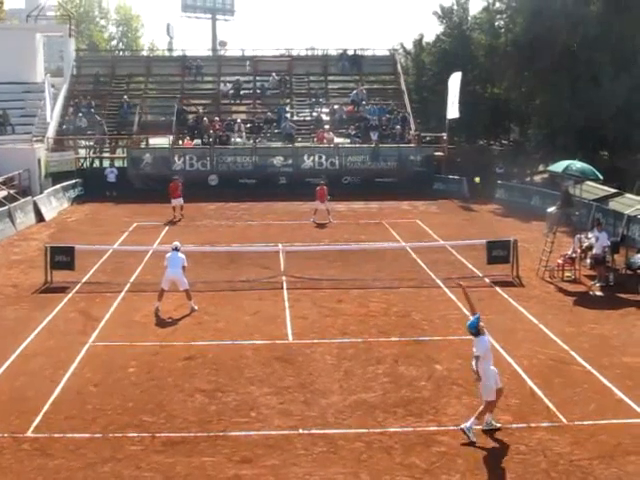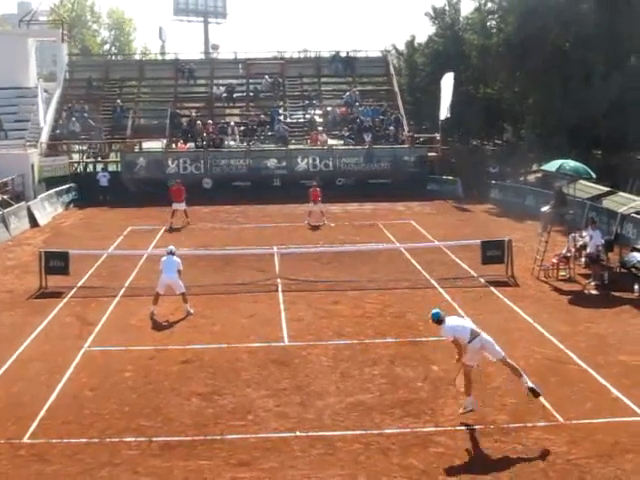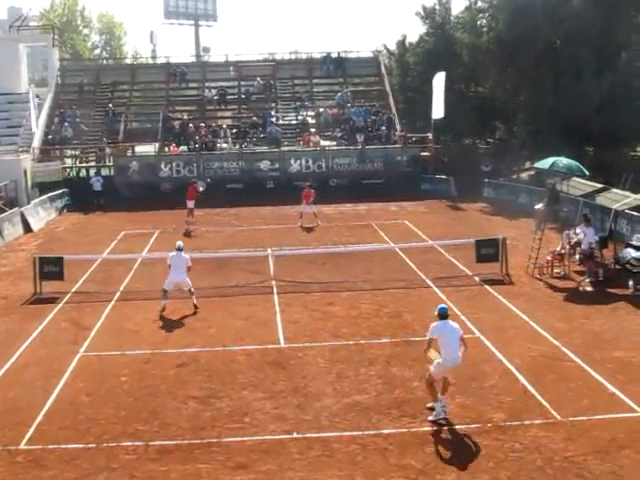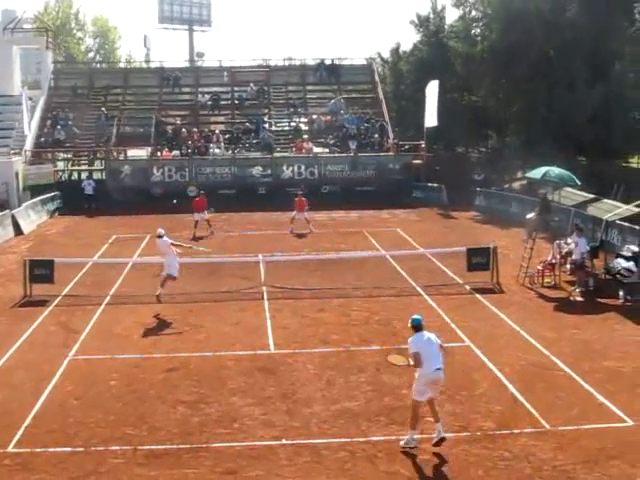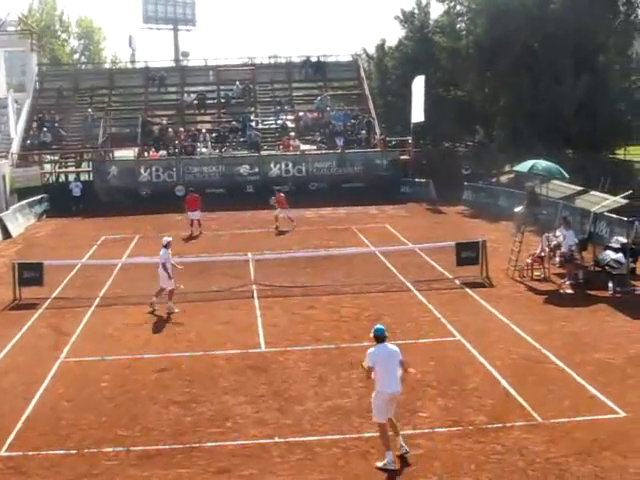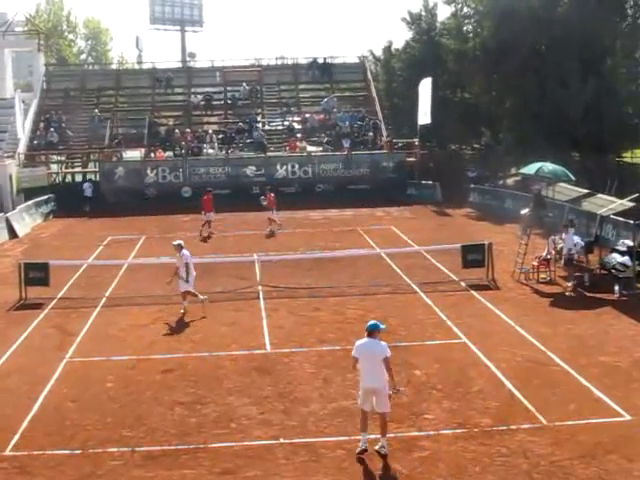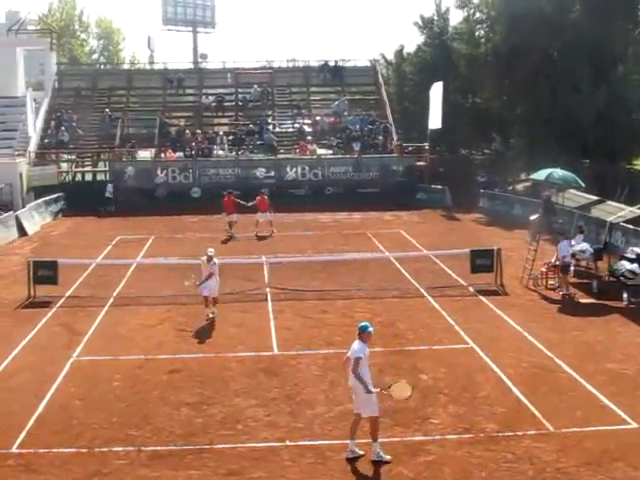
dt=0.7s
person 1, frame 1
left shoulder: (478, 332)
right shoulder: (481, 344)
left elbow: (472, 309)
right elbow: (475, 364)
left wrist: (464, 291)
right wrist: (478, 374)
left hip: (488, 369)
right hip: (484, 373)
left knee: (499, 391)
right knee: (489, 403)
left ankle: (488, 422)
right ankle: (468, 426)
person 1, frame 2
left shoulder: (444, 330)
right shoulder: (453, 318)
left elbow: (460, 346)
right elbow: (468, 320)
left wrist: (460, 357)
left hip: (473, 345)
right hip: (483, 338)
left knee: (467, 373)
right knee: (506, 362)
left ankle: (469, 404)
right ankle: (528, 384)
person 1, frame 3
left shoulder: (434, 326)
right shoulder: (455, 326)
left elbow: (428, 347)
right elbow: (465, 345)
left wrist: (426, 349)
left hip: (445, 361)
right hip: (457, 360)
left knee: (429, 381)
right knee: (443, 376)
left ankle: (439, 411)
right ankle: (440, 402)
person 1, frame 4
left shoulder: (413, 340)
right shoulder: (432, 336)
left elbow: (418, 363)
right elbow: (444, 352)
left wrist: (411, 364)
left hip: (425, 375)
right hip: (439, 373)
left knee: (415, 407)
right knee: (431, 402)
left ankle: (411, 438)
right ankle: (439, 433)
person 1, frame 5
left shoulder: (372, 352)
right shoulder: (395, 349)
left elbow: (368, 376)
right elbow: (405, 369)
left hip: (382, 392)
right hip: (396, 390)
left knee: (381, 426)
right knee: (389, 417)
left ankle: (390, 461)
right ankle: (402, 446)
person 1, frame 6
left shoulder: (358, 345)
right shoulder: (382, 346)
left elbow: (355, 366)
right elbow: (388, 368)
right wrist: (394, 385)
left hip: (365, 385)
right hip: (381, 385)
left knee: (364, 412)
right knee: (382, 415)
left ankle: (363, 442)
right ankle: (383, 445)
person 1, frame 7
left shoulder: (357, 345)
right shoulder: (360, 348)
left elbow: (346, 362)
right elbow: (354, 370)
right wrist: (366, 386)
left hip: (358, 386)
right hip: (363, 386)
left knee: (358, 416)
right knee: (374, 418)
left ankle: (351, 449)
right ankle: (376, 453)
